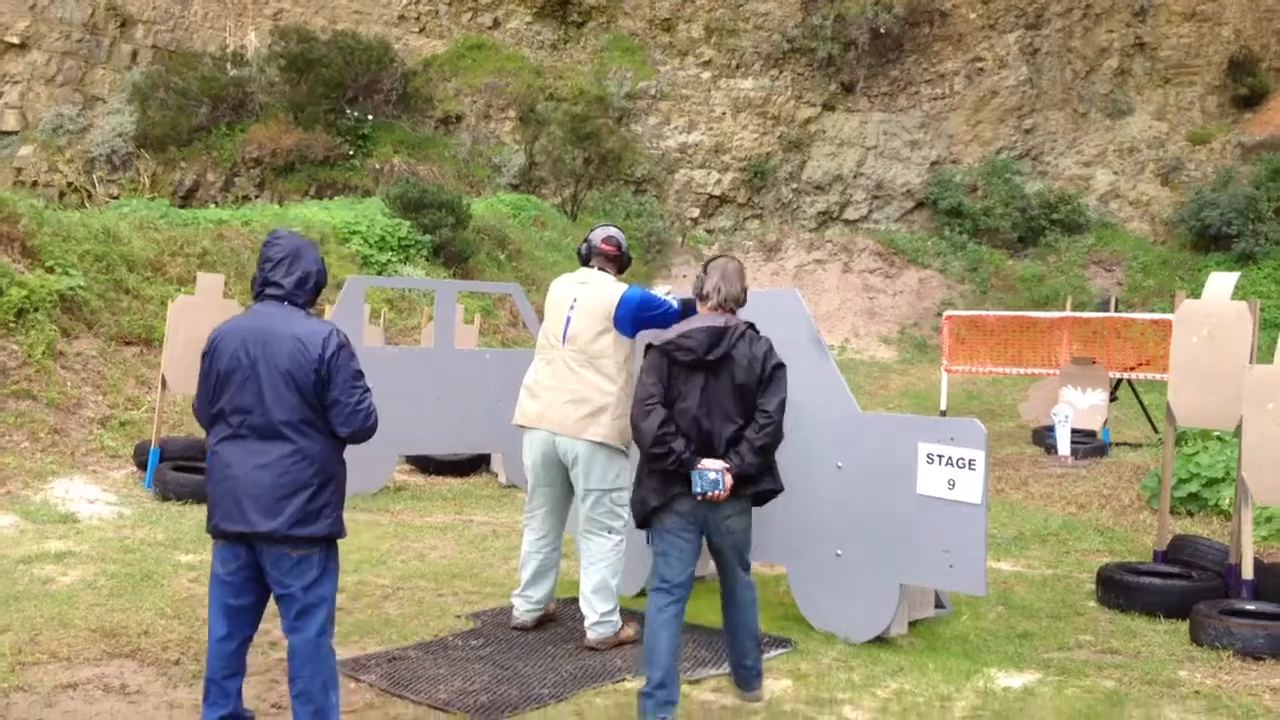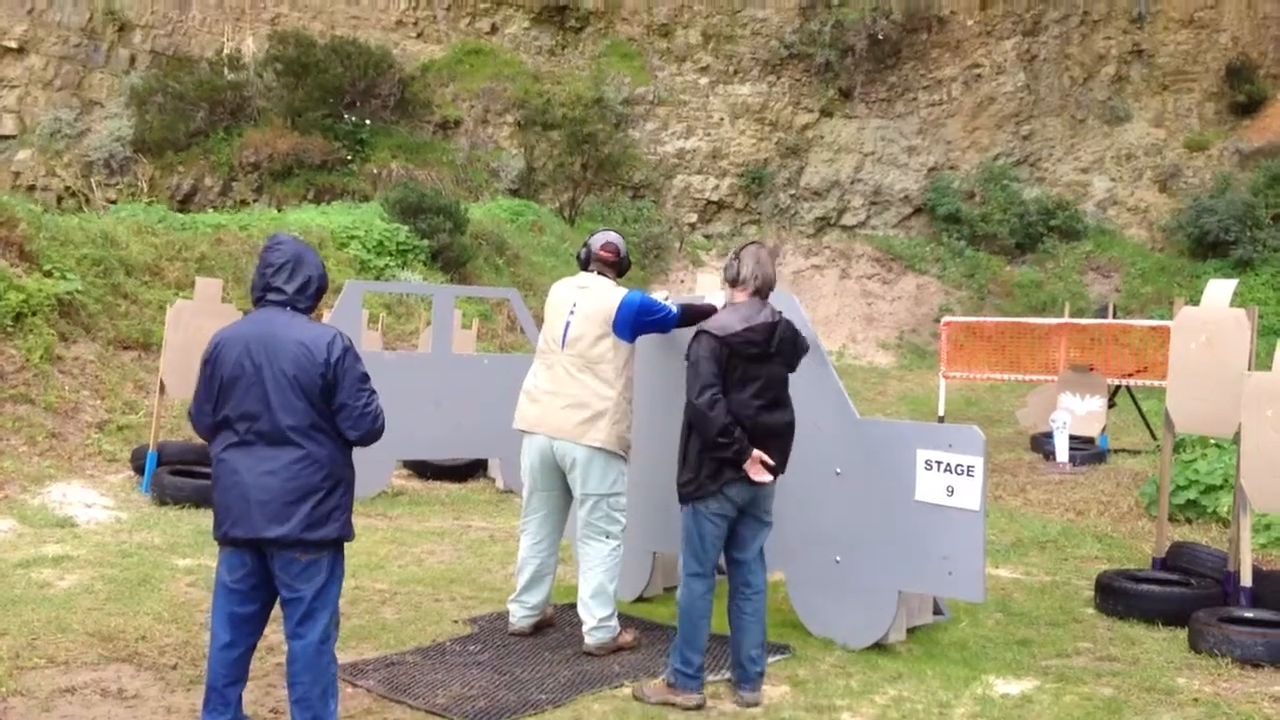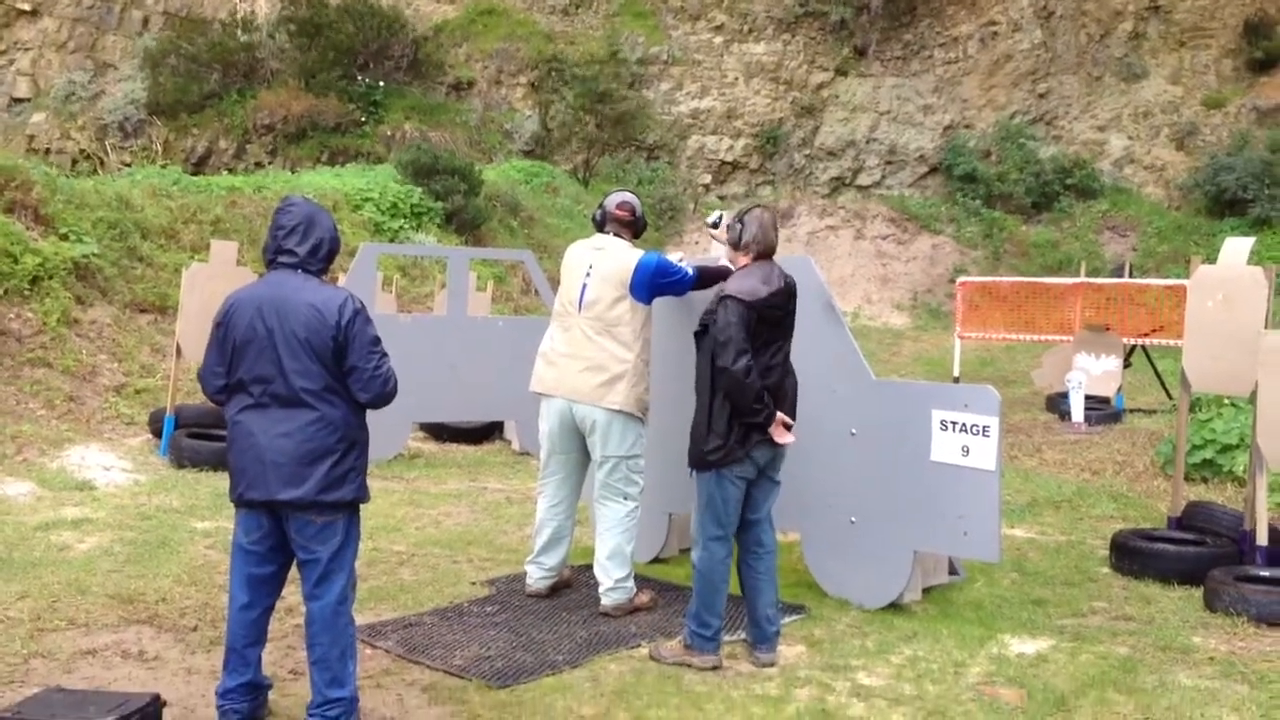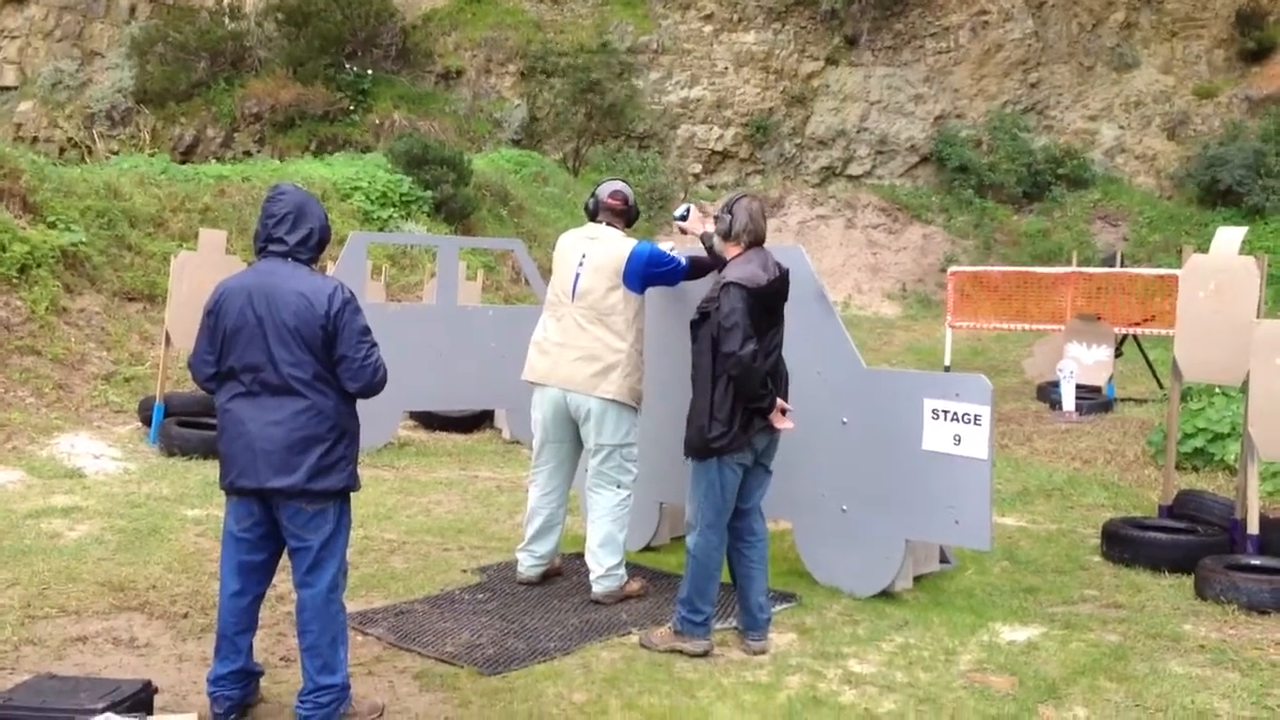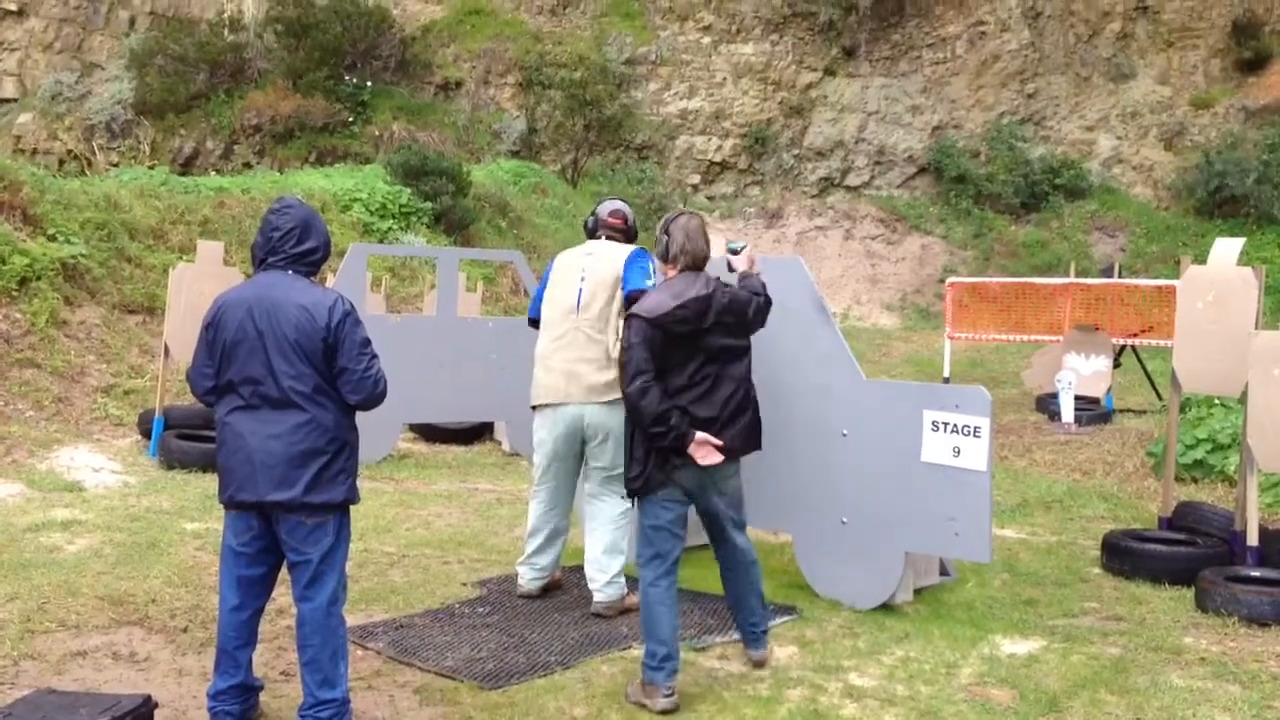
dt=1s
person 1, frame 1
left shoulder: (223, 337)
right shoulder: (324, 340)
left elbow: (205, 414)
right elbow: (358, 424)
right wrist: (315, 418)
left hip: (233, 506)
right hip: (298, 510)
left knee: (229, 622)
right knee: (308, 628)
person 1, frame 2
left shoulder: (224, 342)
right shoulder: (329, 344)
left elbow: (203, 423)
right elbow: (366, 427)
left hip: (239, 512)
right hip: (306, 515)
left knee: (231, 629)
right knee: (310, 635)
person 1, frame 3
left shoulder: (237, 304)
right shoulder: (340, 306)
left elbow: (213, 384)
right elbow: (378, 389)
right wrist: (336, 384)
left hip: (255, 475)
right hip: (321, 477)
left knee: (249, 592)
right knee: (328, 598)
person 1, frame 4
left shoulder: (227, 292)
right shoulder: (329, 295)
left elbow: (204, 371)
right elbow: (367, 378)
right wrist: (325, 373)
left hip: (246, 463)
right hip: (312, 465)
left knee: (240, 579)
right knee: (319, 584)
person 1, frame 5
left shoulder: (226, 305)
right shoulder: (330, 308)
left elbow: (202, 385)
right elbow: (367, 391)
right wrist: (323, 387)
left hip: (244, 476)
right hip: (311, 479)
left knee: (240, 594)
right knee: (318, 598)
person 2, frame 1
left shoulder: (666, 347)
right shoulder: (760, 351)
left elbow: (646, 416)
right elbow: (768, 421)
left wrist: (687, 462)
right wrist: (735, 470)
left hip: (676, 491)
right hip: (731, 493)
left knee: (666, 594)
right knee: (738, 587)
right ankle: (749, 679)
person 2, frame 2
left shoulder: (714, 333)
right shoulder: (784, 333)
left elbow: (704, 403)
left wrist: (738, 451)
left hip: (715, 474)
right hip: (761, 476)
left knee: (697, 577)
right knee: (750, 576)
left ankle: (685, 682)
right ankle: (749, 682)
person 2, frame 3
left shoulder: (733, 299)
right shoulder: (782, 287)
left elbow: (735, 369)
left wrist: (761, 417)
left hip: (732, 437)
right hip: (767, 438)
left knee: (713, 540)
right knee: (758, 534)
left ankle: (701, 643)
right ankle: (765, 641)
person 2, frame 4
left shoulder: (734, 286)
right shoulder: (768, 273)
left elbow: (740, 357)
left wrist: (764, 404)
right wrist: (703, 234)
left hip: (729, 425)
right hip: (760, 426)
left knee: (707, 527)
right knee: (748, 523)
left ankle: (691, 628)
right ankle: (755, 628)
person 2, frame 5
left shoulder: (645, 314)
right shoulder: (734, 301)
left elbow: (639, 391)
right elbow: (760, 307)
left wrist: (680, 438)
right wrist: (748, 273)
left hip: (666, 461)
right hip: (721, 454)
left knee: (658, 566)
right knee: (735, 547)
left ankle: (659, 682)
right ankle: (754, 642)
person 3, frame 1
left shoulder: (558, 288)
right shoulder: (624, 298)
right elbow: (682, 311)
left hip: (539, 420)
right hip: (590, 428)
left knee: (541, 520)
right knee: (602, 528)
left ankle: (529, 607)
right ankle: (602, 626)
person 3, frame 2
left shoulder: (558, 292)
right shoulder: (624, 303)
right elbow: (680, 315)
left wrist: (648, 304)
right wrist: (719, 309)
left hip: (539, 425)
right hip: (590, 434)
left knee: (538, 524)
right knee: (600, 533)
left ankle: (525, 612)
right ankle: (600, 631)
person 3, frame 3
left shoulder: (573, 254)
right shoulder: (640, 265)
right elbow: (695, 278)
left wrist: (663, 265)
right wrist: (733, 270)
left hip: (556, 388)
right hip: (609, 396)
left knee: (555, 486)
right knee: (616, 495)
left ankle: (542, 574)
right ankle: (617, 592)
person 3, frame 4
left shoulder: (566, 243)
right shoulder: (634, 254)
right elbow: (689, 269)
right wrist: (723, 257)
left hip: (550, 378)
right hip: (603, 386)
left knee: (548, 474)
right knee: (609, 483)
left ankle: (533, 562)
right ankle: (608, 580)
person 3, frame 5
left shoulder: (562, 261)
right shoulder: (632, 258)
left elbow: (536, 318)
right elbow: (640, 298)
left hip: (554, 394)
right hip: (609, 397)
left knee: (550, 490)
right knee: (609, 494)
left ankle: (534, 575)
right ankle: (608, 591)
